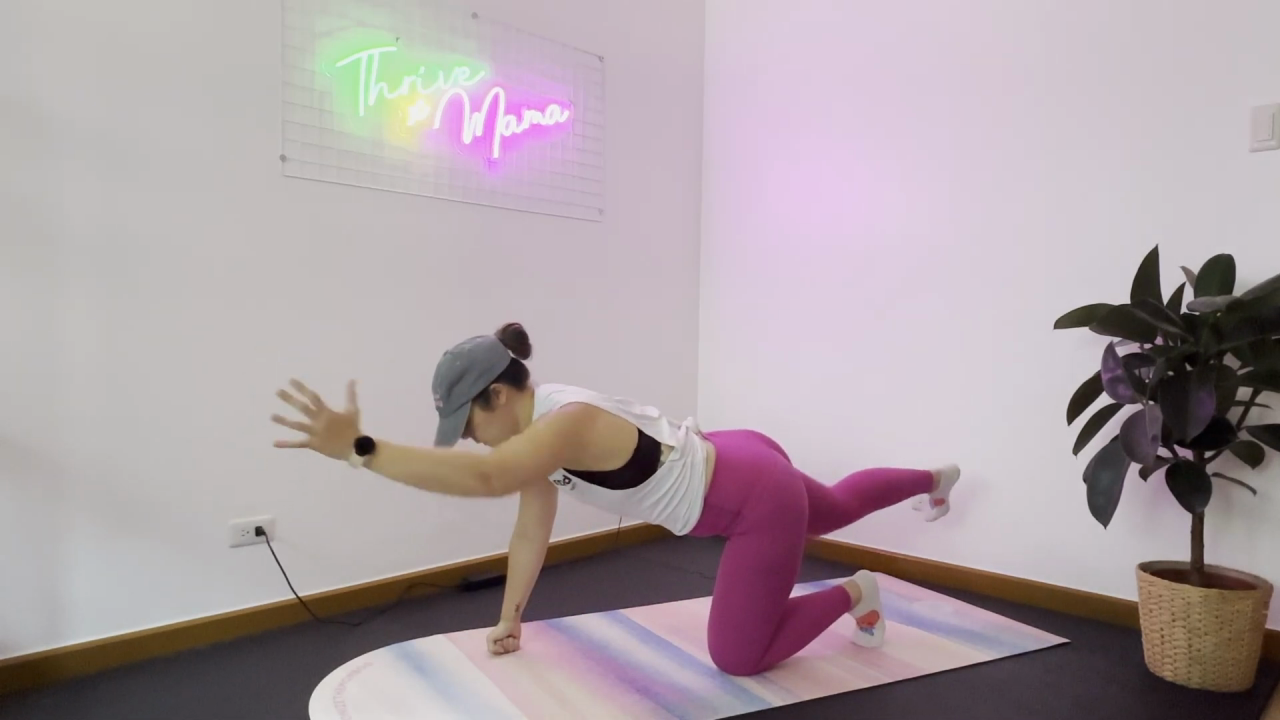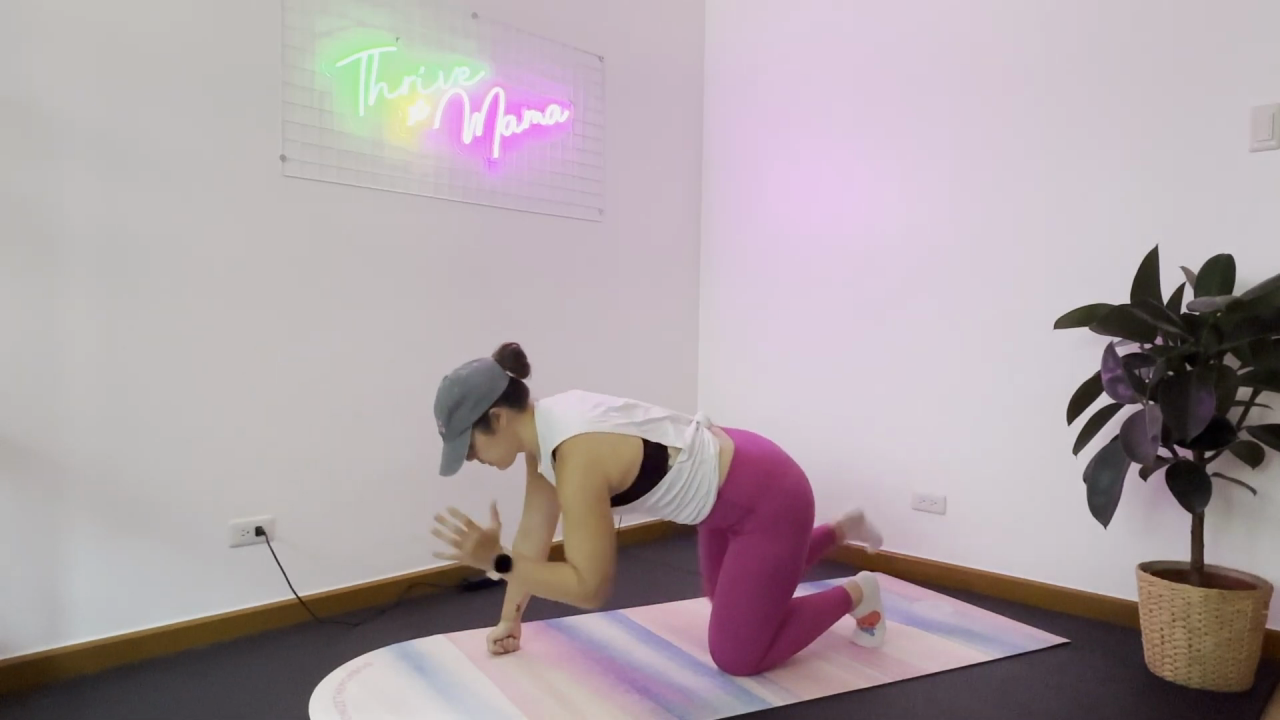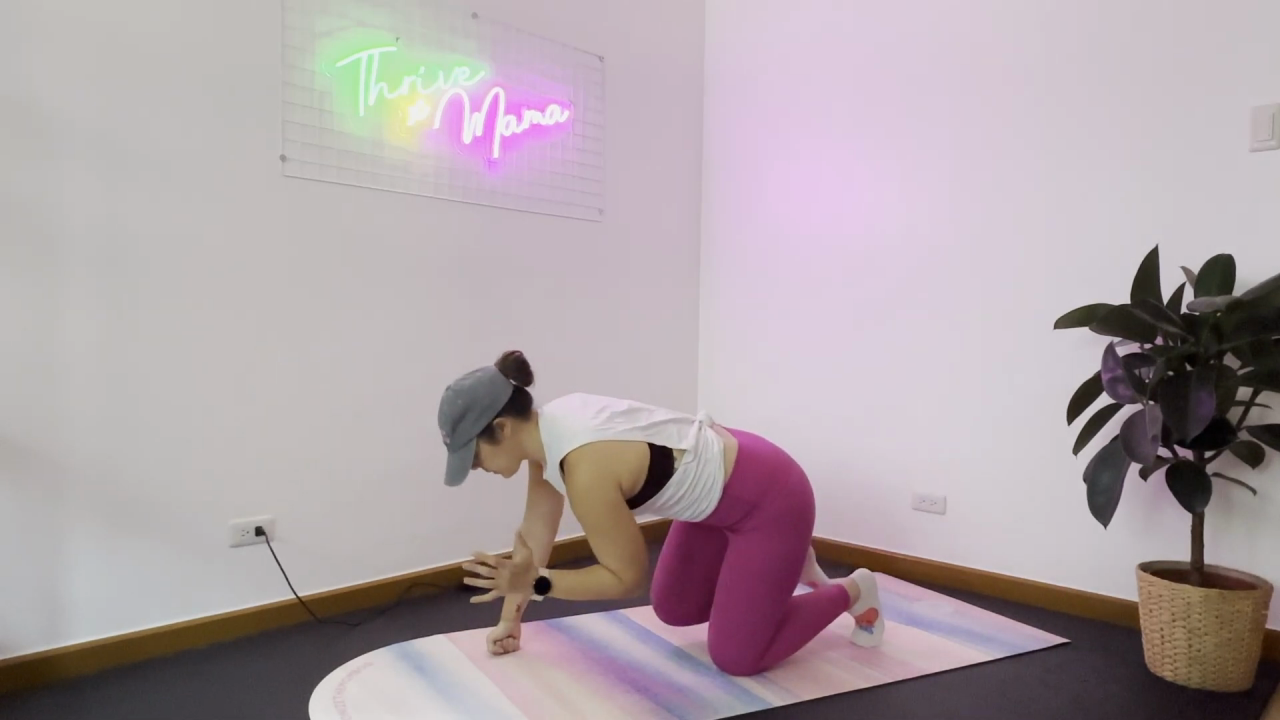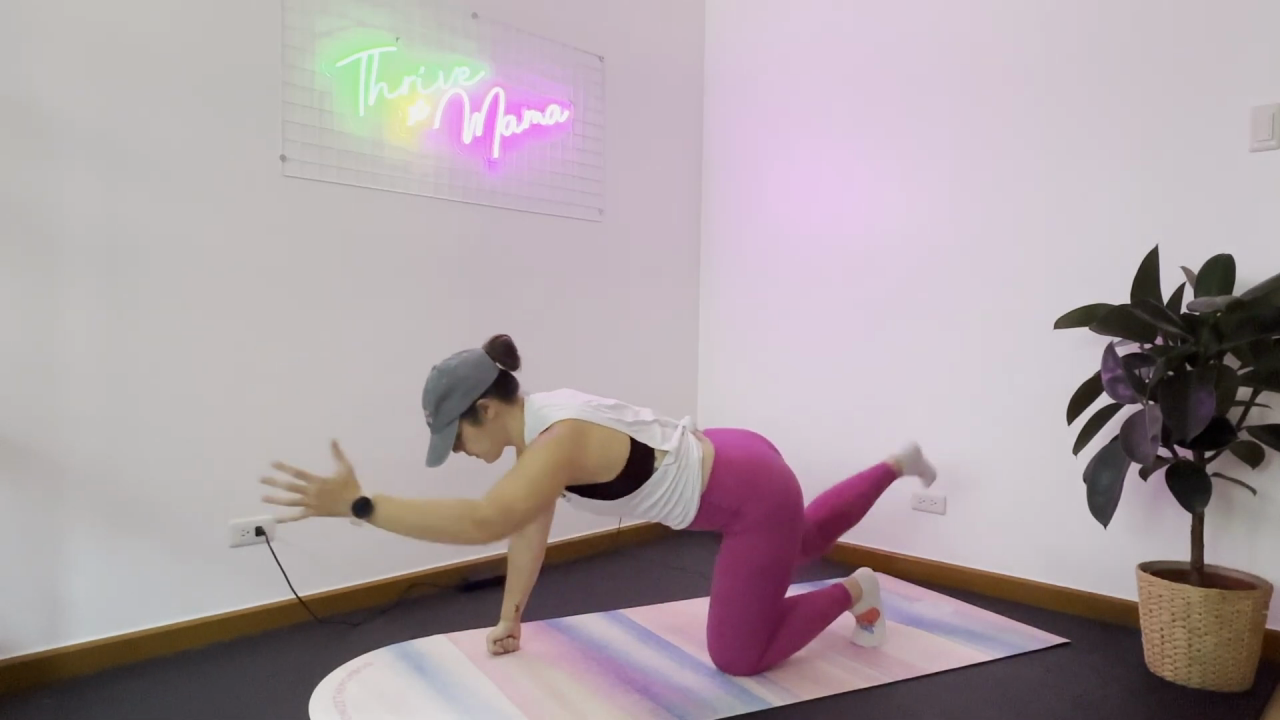
dt=0.5s
person 1, frame 1
left shoulder: (566, 423)
right shoulder: (537, 424)
left elbow: (483, 477)
right elbow: (530, 533)
left wrist: (359, 446)
right wrist: (510, 619)
left hip: (759, 501)
right hip: (731, 461)
left knee: (737, 656)
right knee: (837, 508)
left ankle: (854, 593)
right ankle: (933, 480)
person 1, frame 2
left shoulder: (577, 458)
right shoulder: (541, 424)
left elbow: (591, 589)
right elbow: (534, 531)
left wrist: (494, 561)
right wrist: (510, 619)
left hip: (766, 497)
right hip: (727, 475)
left knee: (737, 657)
right knee: (731, 600)
left ankle: (856, 595)
right ankle: (838, 531)
person 1, frame 3
left shoulder: (585, 468)
right shoulder: (545, 429)
left elbow: (629, 578)
right elbow: (536, 530)
left wrist: (532, 584)
right wrist: (510, 618)
left hip: (768, 497)
right hip: (722, 480)
left knee: (735, 657)
right knee: (672, 610)
left ankle: (851, 592)
right ankle: (785, 564)
person 1, frame 4
left shoulder: (556, 441)
right shoulder: (534, 417)
left elbow: (484, 523)
right elbow: (528, 531)
left wrist: (357, 503)
right wrist: (511, 619)
left hip: (756, 497)
right hip: (728, 458)
left knee: (737, 656)
right knee: (807, 540)
left ankle: (853, 592)
right ankle: (901, 464)
